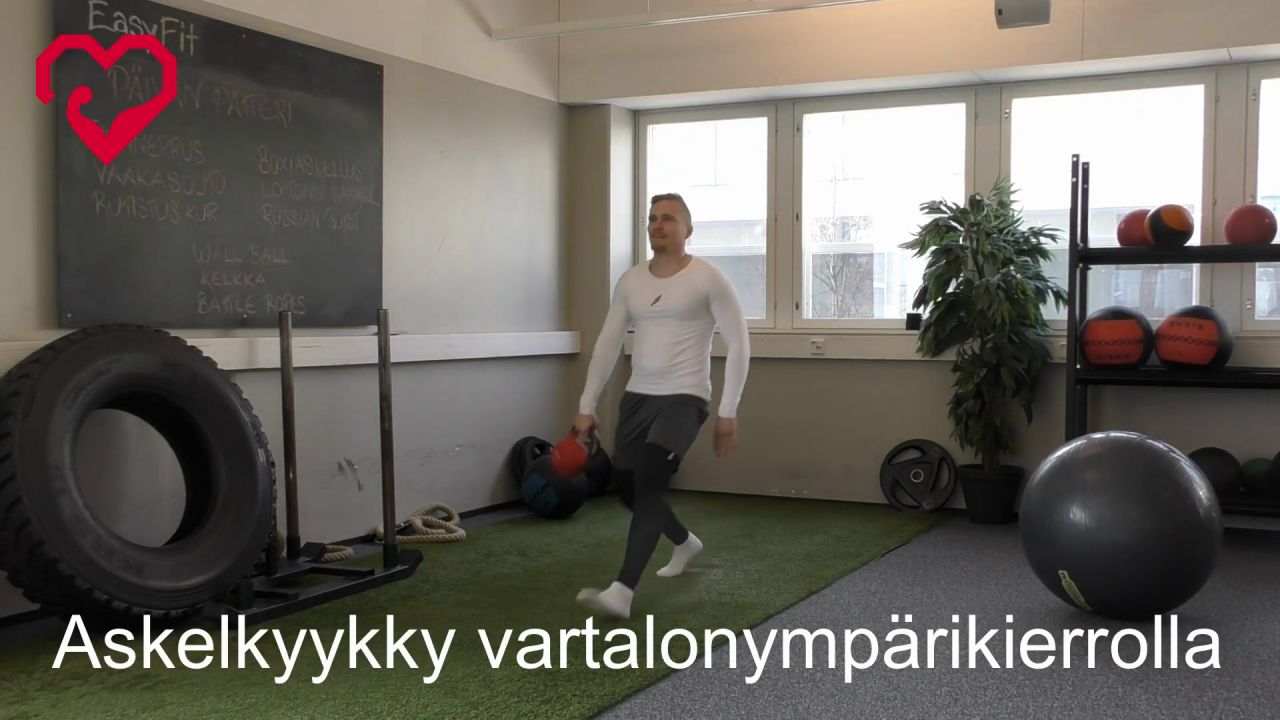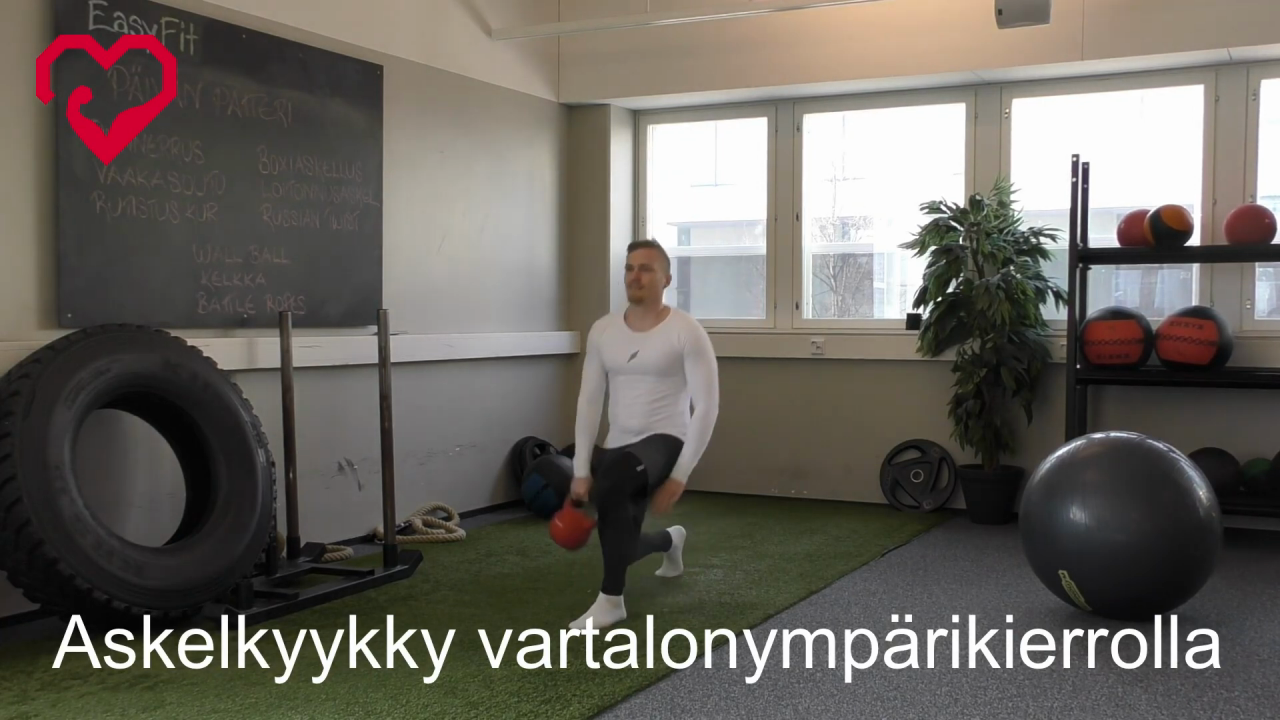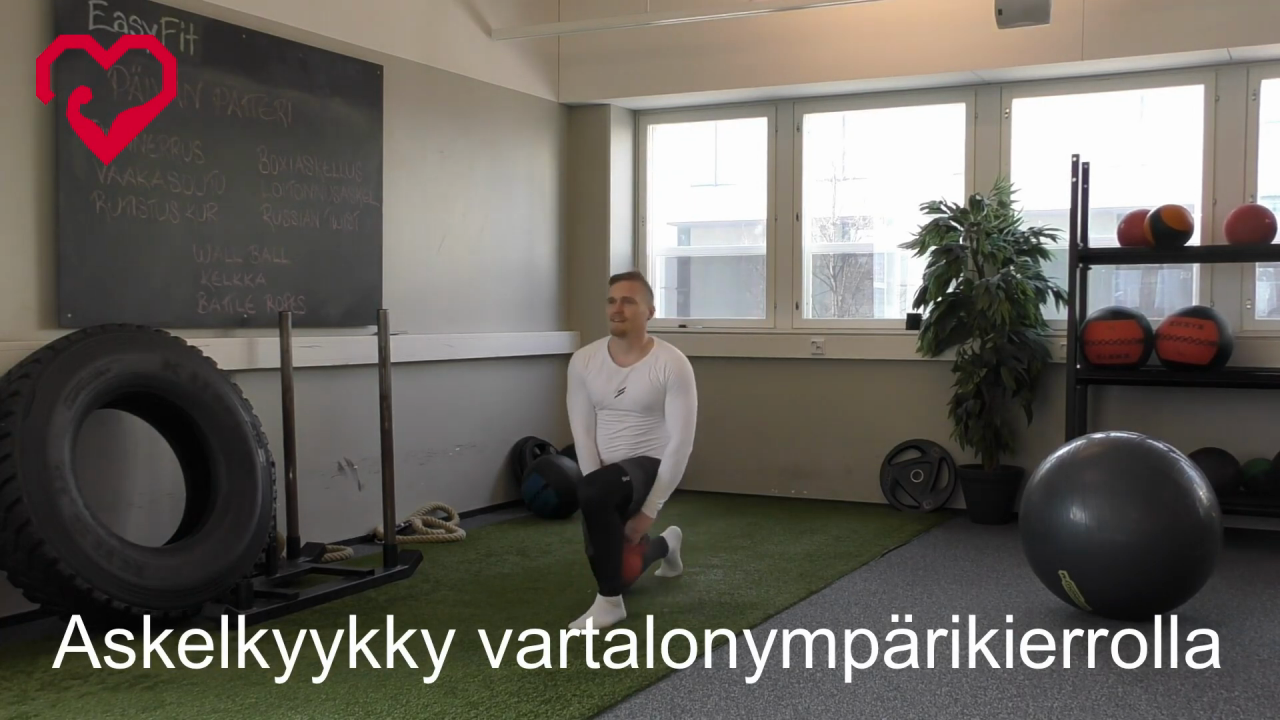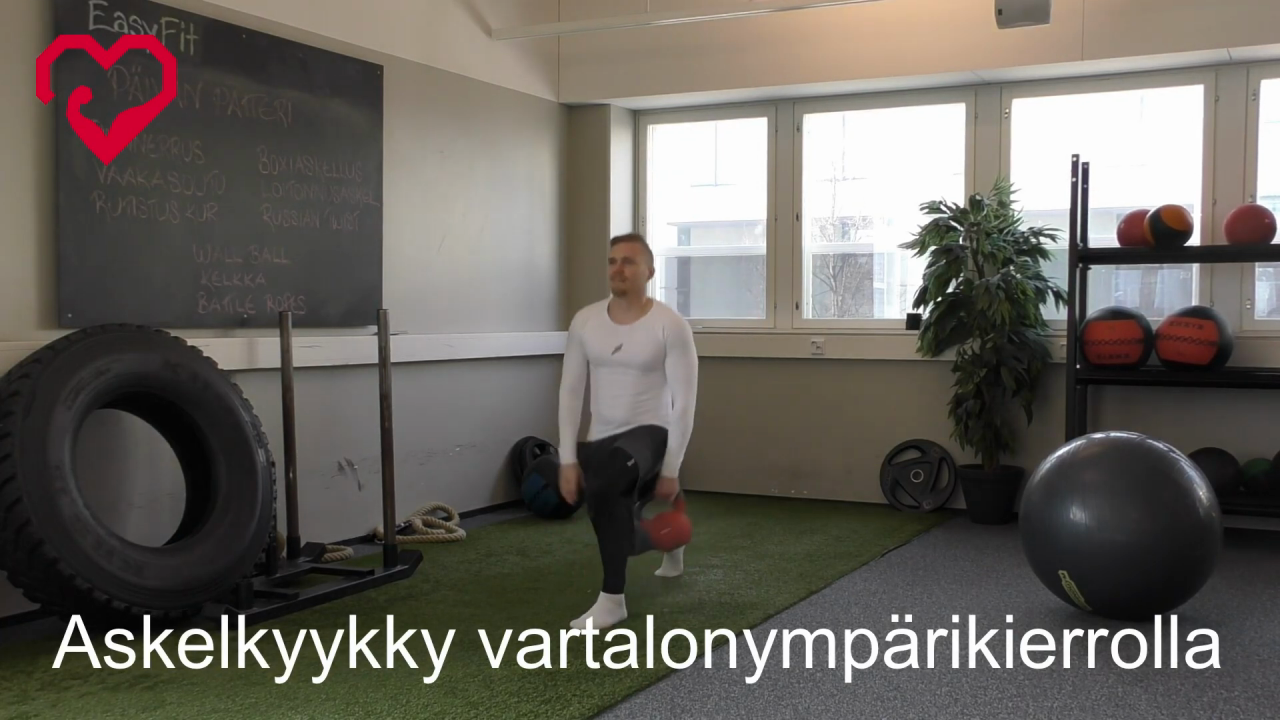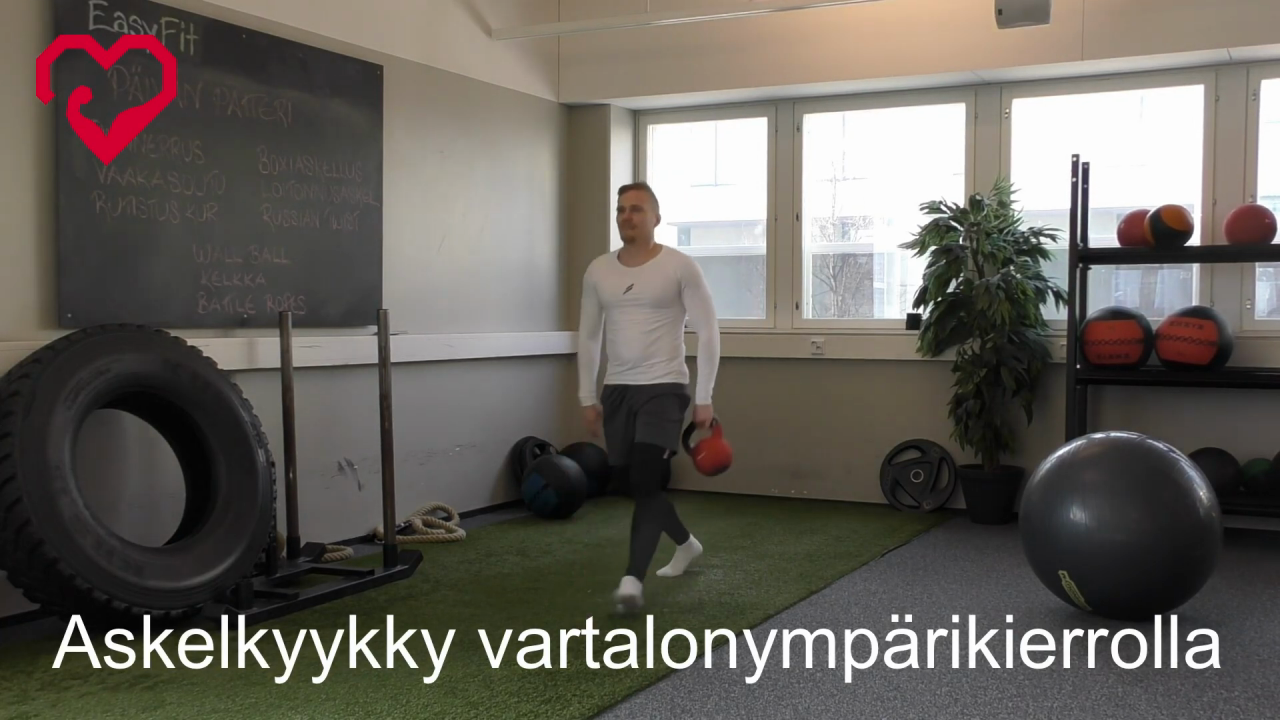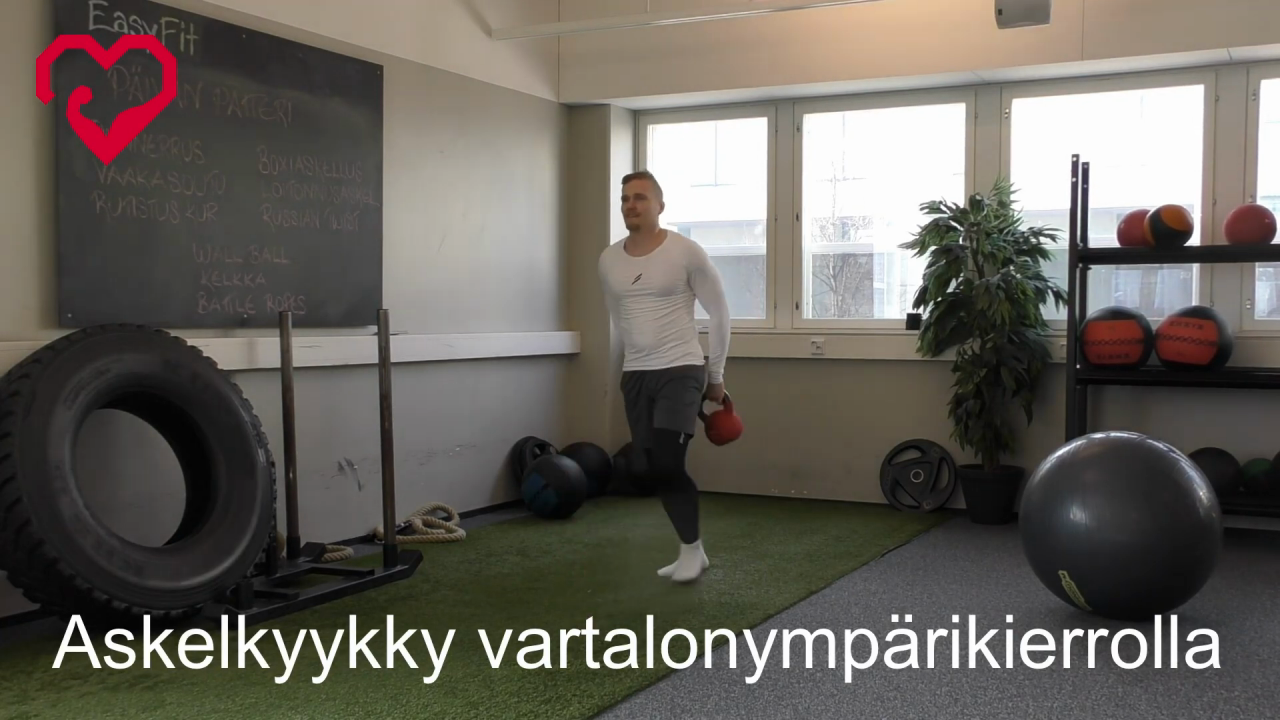
dt=0.3s
person 1, frame 1
left shoulder: (708, 277)
right shoulder: (630, 280)
left elbow: (739, 345)
right elbow: (608, 343)
left wrist: (727, 413)
right wrist: (587, 406)
left hip: (684, 398)
right hip: (637, 397)
left knee: (648, 485)
right knee: (632, 493)
left ankle: (622, 591)
right ankle: (686, 542)
person 1, frame 2
left shoulder: (687, 332)
right shoulder: (602, 330)
left elbow: (706, 408)
right elbow: (589, 399)
left wrist: (679, 477)
right wrist: (581, 468)
left hip: (665, 441)
right hip: (617, 445)
left knee: (609, 484)
right knee: (619, 546)
left ankle: (611, 600)
right ankle: (670, 540)
person 1, frame 3
left shoulder: (672, 364)
right shoulder: (583, 361)
left elbow: (681, 442)
right elbow: (583, 434)
left wrist: (649, 510)
right wrist: (599, 501)
left hip: (649, 466)
right hip: (604, 471)
left knee: (592, 493)
left ankle: (609, 602)
right ankle: (666, 543)
person 1, frame 4
left shoulder: (669, 324)
right shoulder: (584, 321)
left elbow: (685, 399)
right elbow: (570, 391)
left wrist: (671, 468)
right wrist: (568, 458)
left hip: (648, 431)
right hip: (601, 438)
left knee: (602, 486)
right knee: (619, 537)
left ankle: (611, 600)
right ankle: (671, 545)
person 1, frame 5
left shoulder: (679, 266)
right shoulder: (598, 270)
left elbow: (708, 333)
right elbow: (589, 336)
left wrist: (704, 399)
right wrist: (588, 397)
left hip: (663, 388)
right hip: (617, 389)
left knee: (646, 483)
right knee: (637, 485)
left ankle: (633, 581)
right ankle: (686, 544)
person 1, frame 6
left shoulder: (686, 252)
right shoulder: (609, 260)
left elbow: (719, 314)
left wrist: (715, 374)
left hip: (681, 372)
right hip: (636, 375)
left knee: (668, 465)
right knee: (658, 469)
left ankle: (693, 547)
right ankle: (690, 547)
